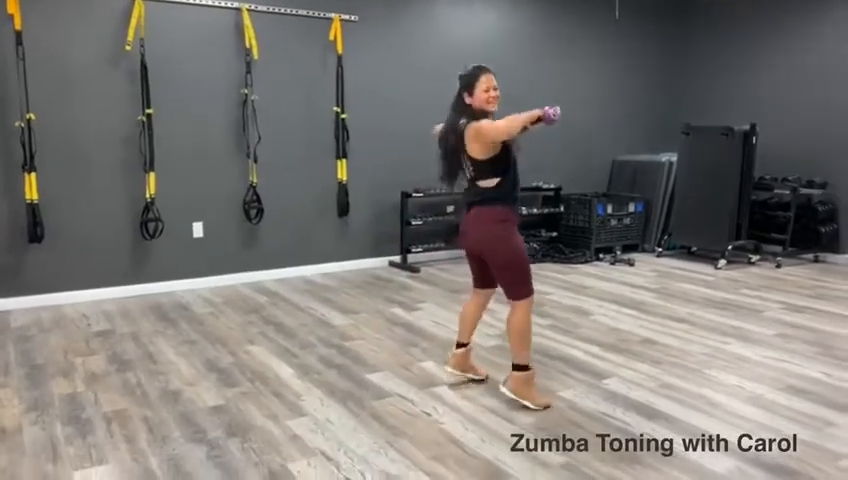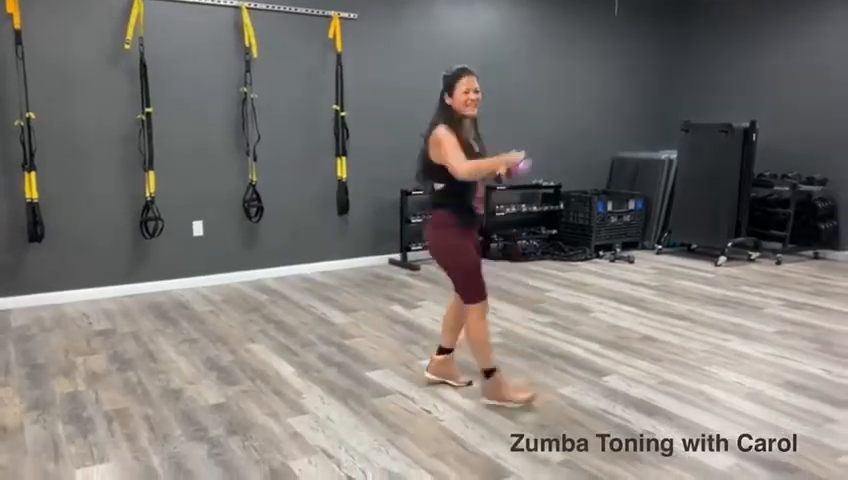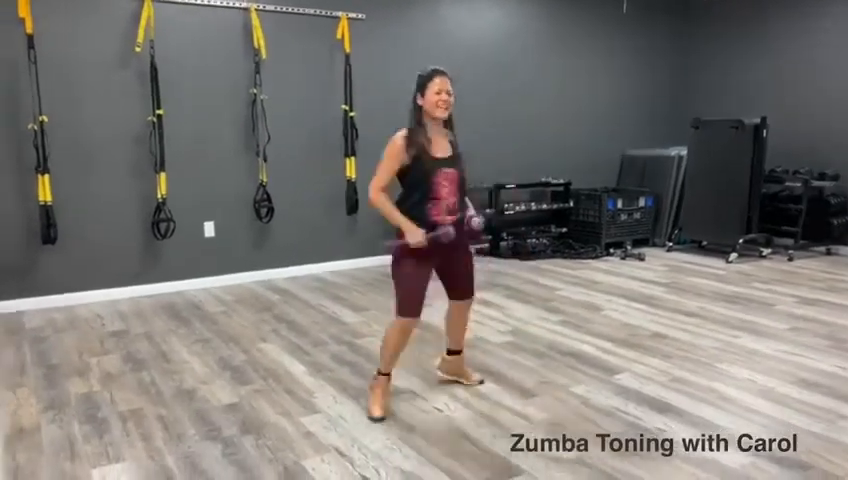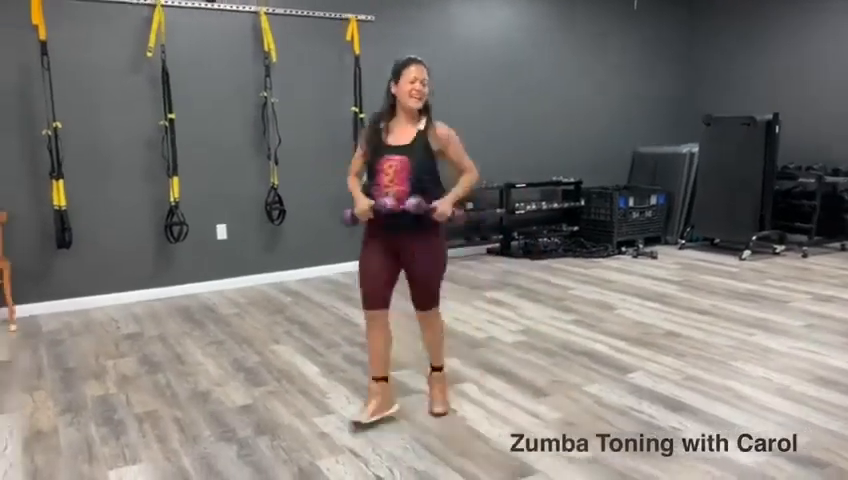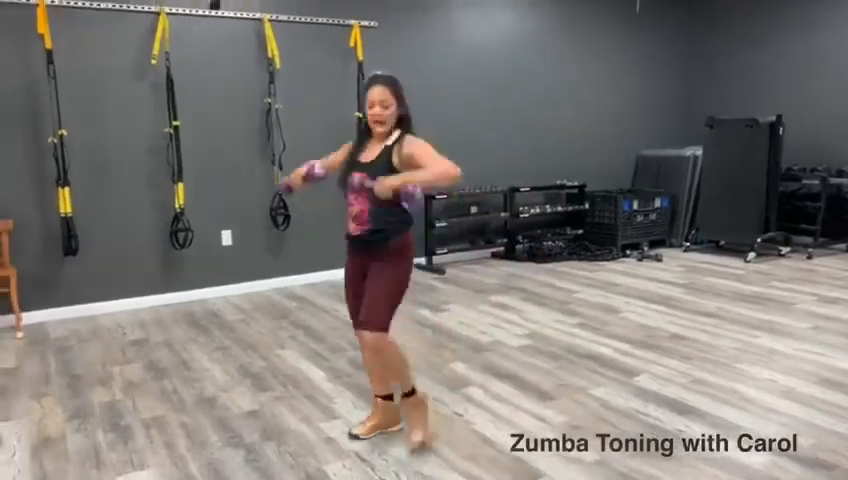
dt=0.3s
person 1, frame 1
left shoulder: (460, 128)
right shoulder: (480, 129)
left elbow: (439, 131)
right elbow: (506, 129)
right wrist: (533, 114)
left hip: (474, 221)
right hip: (495, 222)
left knee: (483, 289)
right knee: (522, 298)
left ankle: (460, 357)
right ankle: (520, 379)
person 1, frame 2
left shoulder: (467, 130)
right shoulder: (443, 134)
right elbow: (463, 170)
left wrist: (496, 167)
right wrist: (506, 160)
left hip: (464, 224)
right hip: (445, 229)
left knee: (466, 297)
right knee: (474, 302)
left ankle: (441, 362)
right ankle: (494, 384)
person 1, frame 3
left shoulder: (451, 138)
right shoulder: (403, 142)
right elbow: (376, 192)
left wrist: (468, 210)
right wrist: (408, 228)
left hip: (453, 237)
right hip: (416, 241)
left knee: (463, 300)
right knee: (408, 317)
left ankle: (453, 363)
right ankle: (381, 383)
person 1, frame 4
left shoulder: (438, 132)
right shoulder: (374, 129)
left elbow: (471, 173)
right elbow: (354, 173)
left wrist: (449, 200)
right wrist: (359, 198)
left hip: (422, 233)
right hip: (379, 233)
left knee: (426, 310)
right knee: (374, 312)
left ankle: (438, 380)
right ankle: (380, 395)
person 1, frame 5
left shoulder: (408, 146)
right shoulder: (356, 146)
left elbow: (451, 171)
right elbow: (322, 166)
left wrist: (400, 179)
right wrist: (304, 173)
left hip: (390, 254)
right hip: (357, 252)
left knee: (373, 334)
right knee: (363, 334)
left ankle: (413, 403)
right ankle: (385, 409)
